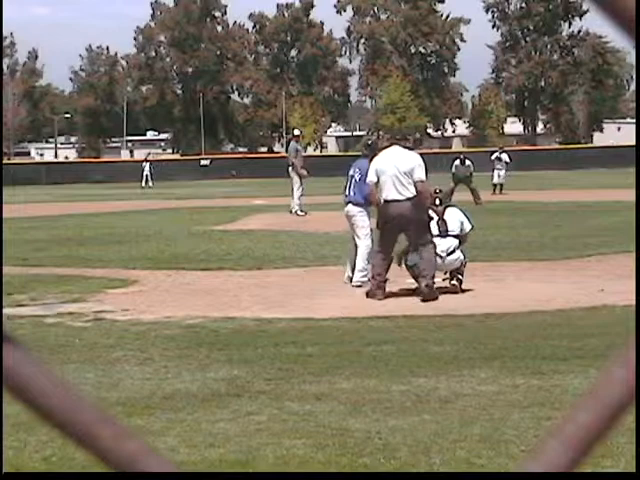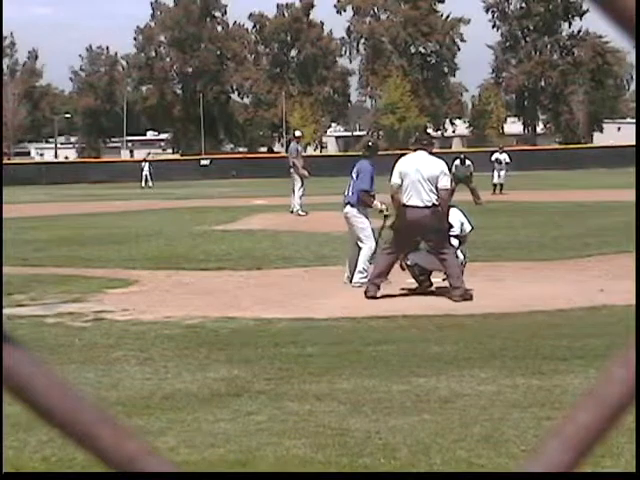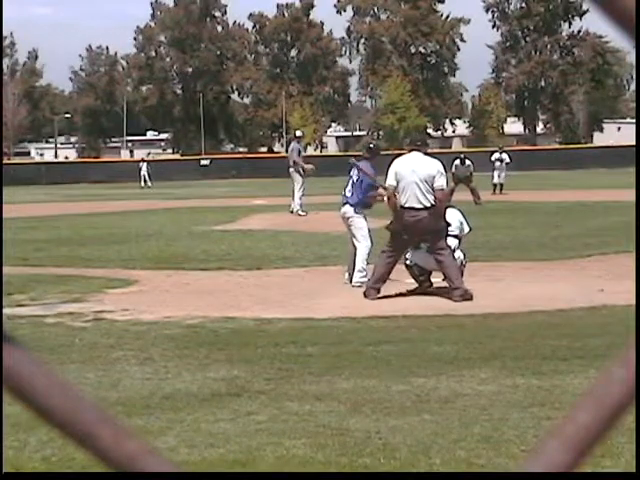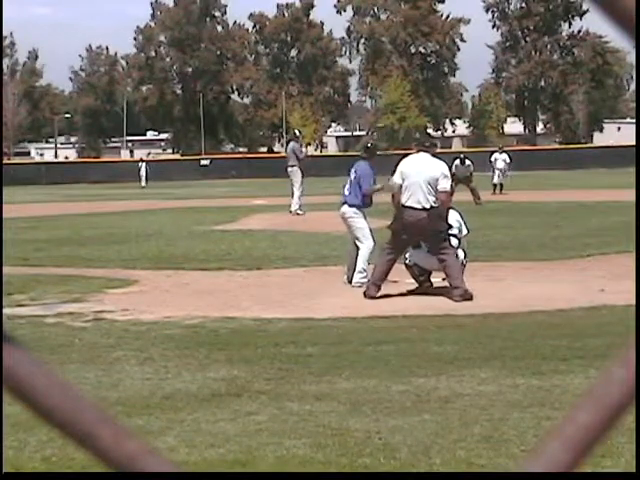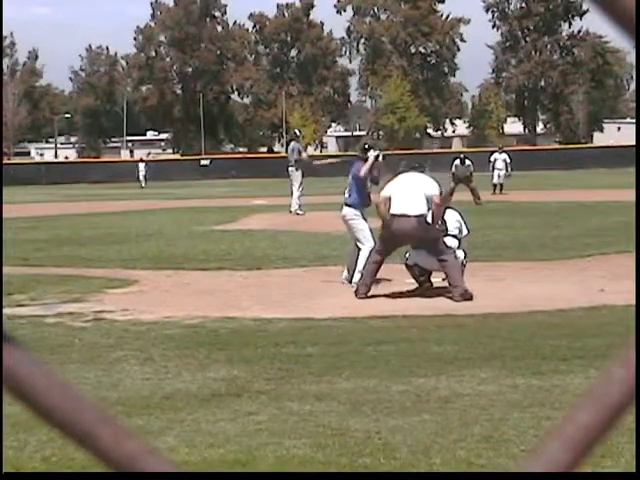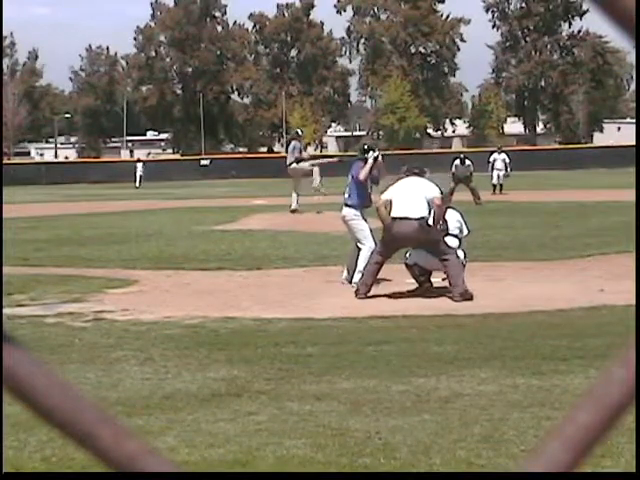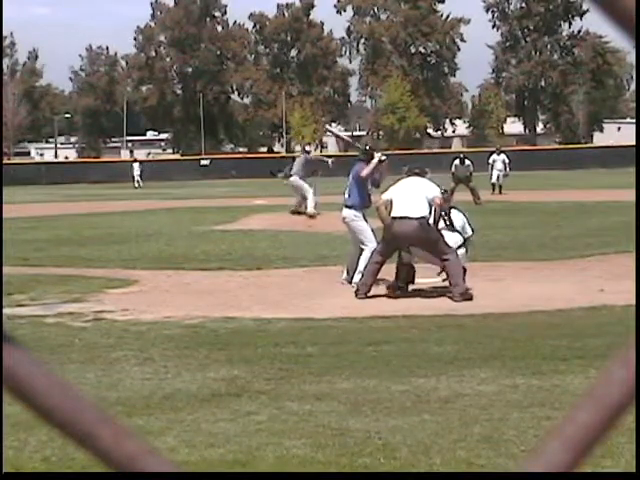
dt=0.7s
person 1, frame 1
left shoulder: (378, 159)
right shoulder: (413, 157)
left elbow: (371, 190)
right elbow: (421, 188)
left wrist: (381, 209)
right wrist: (427, 208)
left hip: (389, 208)
right hip: (411, 207)
left knee: (383, 248)
right knee: (425, 245)
left ankle: (377, 288)
right ankle: (426, 284)
person 1, frame 2
left shoulder: (403, 161)
right shoulder: (439, 164)
left elbow: (394, 193)
right elbow: (444, 196)
left wrist: (400, 214)
right wrist: (443, 218)
left hip: (407, 214)
right hip: (430, 214)
left knee: (390, 250)
right knee: (445, 251)
left ankle: (372, 287)
right ankle: (458, 290)
person 1, frame 3
left shoulder: (397, 163)
right shoulder: (435, 164)
left elbow: (390, 194)
right elbow: (440, 196)
left wrist: (397, 215)
right wrist: (440, 218)
left hip: (405, 215)
right hip: (428, 215)
left knee: (390, 252)
right knee: (443, 252)
left ankle: (372, 289)
right ankle: (458, 290)
person 1, frame 4
left shoulder: (405, 162)
right shoulder: (440, 166)
left elbow: (395, 193)
right elbow: (443, 199)
left wrist: (399, 214)
right wrist: (442, 218)
left hip: (406, 214)
right hip: (429, 216)
left knee: (390, 251)
right knee: (446, 252)
left ankle: (372, 288)
right ankle: (459, 290)
person 1, frame 5
left shoulder: (396, 180)
right shoulder: (428, 180)
left elbow: (380, 202)
right elbow: (437, 202)
left wrist: (387, 224)
right wrist: (435, 224)
left hip: (396, 224)
right hip: (419, 224)
left knee: (378, 253)
right knee: (446, 253)
left ankle: (362, 289)
right ankle: (459, 291)
person 1, frame 6
left shoulder: (397, 184)
right shoulder: (428, 184)
left elbow: (380, 205)
right elbow: (438, 203)
left wrist: (389, 227)
right wrist: (435, 226)
left hip: (396, 227)
right hip: (419, 226)
left knee: (378, 255)
right knee: (448, 254)
left ankle: (362, 290)
right ankle: (459, 292)
person 1, frame 7
left shoulder: (397, 185)
right shoulder: (428, 184)
left elbow: (380, 205)
right elbow: (438, 202)
left wrist: (389, 226)
right wrist: (434, 226)
left hip: (396, 226)
right hip: (419, 225)
left knee: (379, 255)
right knee: (448, 254)
left ankle: (362, 290)
right ankle: (459, 292)
person 2, frame 1
left shoulder: (355, 165)
right shoulder: (369, 167)
right elbow: (370, 194)
left hip: (350, 207)
right hip: (359, 209)
left knee: (357, 242)
right knee: (365, 243)
left ankle: (350, 275)
right ankle: (359, 278)
person 2, frame 2
left shoulder: (359, 164)
right shoulder: (367, 167)
right elbow: (362, 193)
left wrist: (375, 203)
right wrist: (375, 205)
left hip: (350, 208)
right hip: (357, 210)
left knee: (356, 244)
right knee: (369, 244)
left ankle: (350, 276)
right ankle: (359, 279)
person 2, frame 3
left shoulder: (358, 166)
right shoulder: (368, 170)
right elbow: (368, 197)
left wrist: (379, 192)
right wrist: (383, 196)
left hip: (347, 208)
right hip: (355, 211)
left knee: (357, 243)
right knee: (364, 244)
left ankle: (350, 275)
right ankle: (359, 279)
person 2, frame 4
left shoulder: (357, 165)
right shoulder: (366, 168)
right elbow: (368, 190)
left wrist: (379, 186)
right wrist: (383, 186)
left hip: (347, 208)
right hip: (354, 210)
left knee: (357, 243)
right knee: (367, 243)
left ankle: (350, 276)
right ankle: (359, 279)
person 2, frame 5
left shoulder: (362, 166)
right shoulder: (358, 165)
left elbow: (376, 180)
right elbow: (362, 175)
right wrist: (371, 159)
left hip: (353, 211)
right hip: (354, 211)
left knee: (360, 244)
right knee: (368, 244)
left ankle: (348, 276)
right ankle: (358, 279)
person 2, frame 6
left shoulder: (363, 166)
right shoulder: (358, 165)
left elbow: (377, 180)
right elbow: (361, 178)
left wrist: (379, 163)
right wrist: (370, 161)
left hip: (353, 212)
right hip: (353, 212)
left knee: (360, 244)
right knee: (368, 245)
left ankle: (348, 276)
right ankle: (358, 279)
person 2, frame 7
left shoulder: (364, 168)
right shoulder: (360, 167)
left elbow: (377, 183)
right elbow: (363, 176)
left wrist: (382, 166)
right wrist: (375, 161)
left hip: (353, 212)
right hip: (353, 213)
left knee: (359, 245)
right knee: (371, 244)
left ankle: (348, 276)
right ankle: (358, 279)
